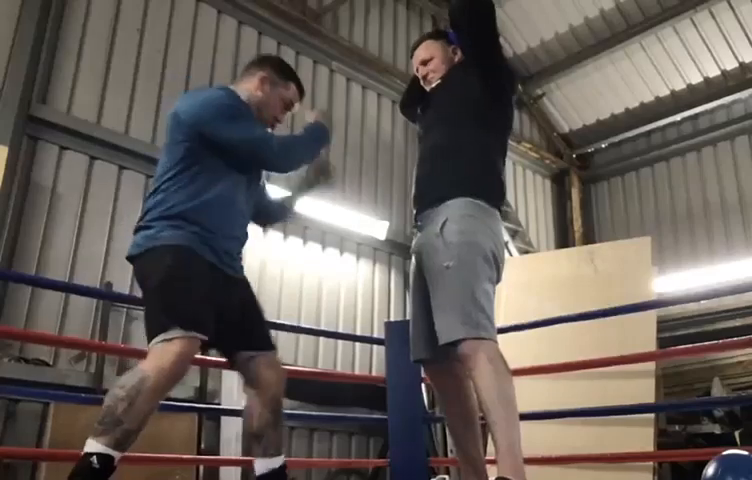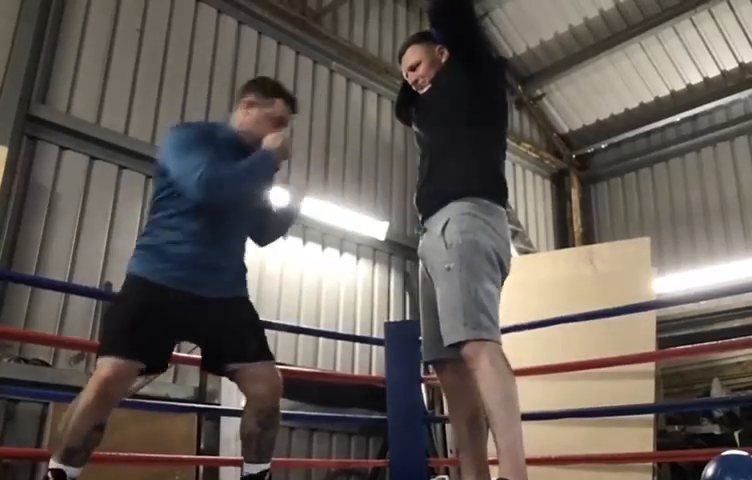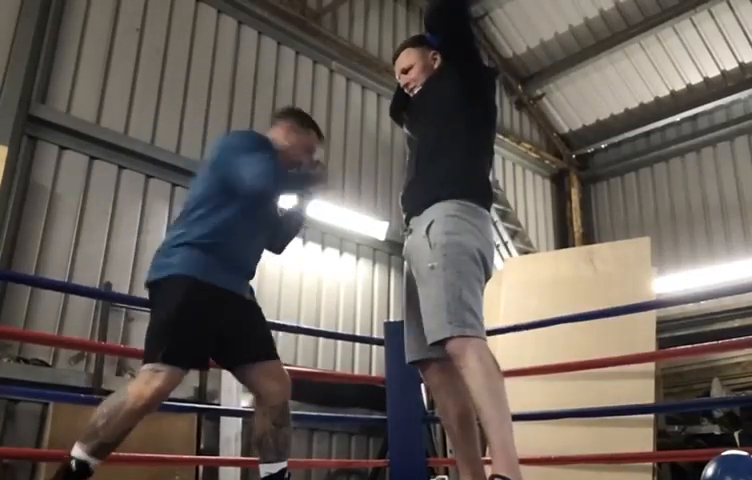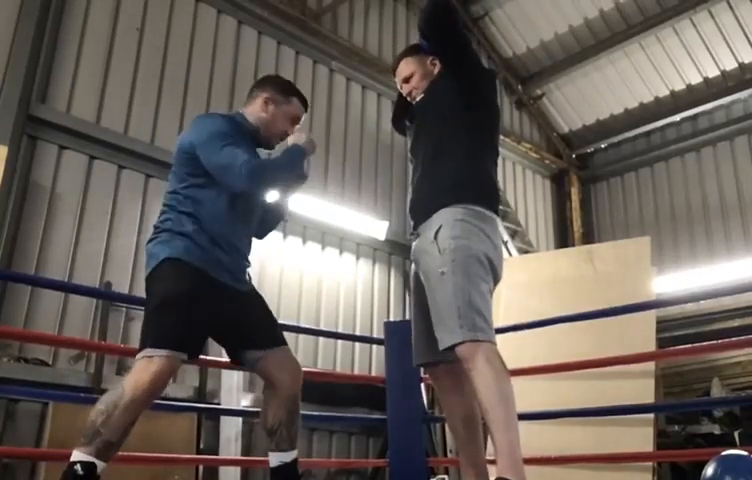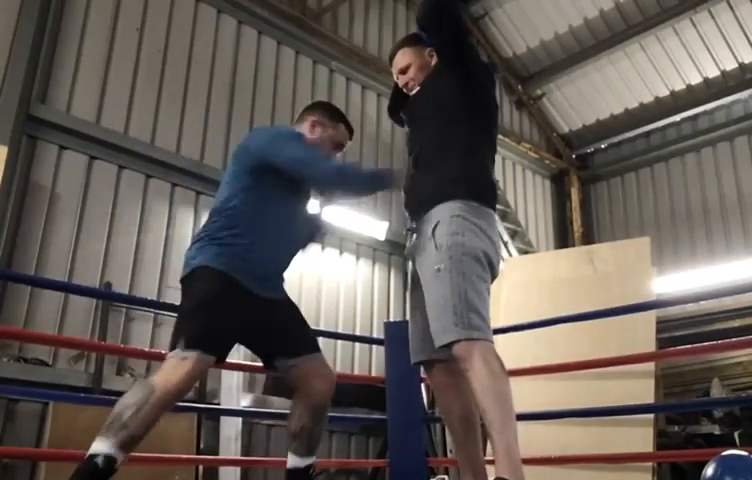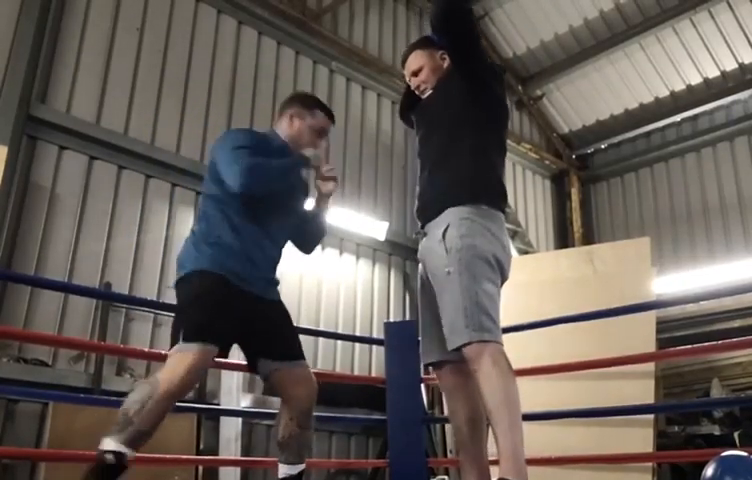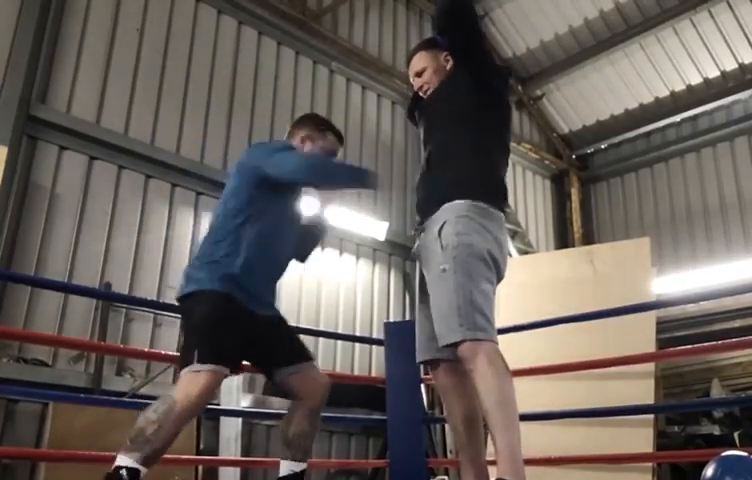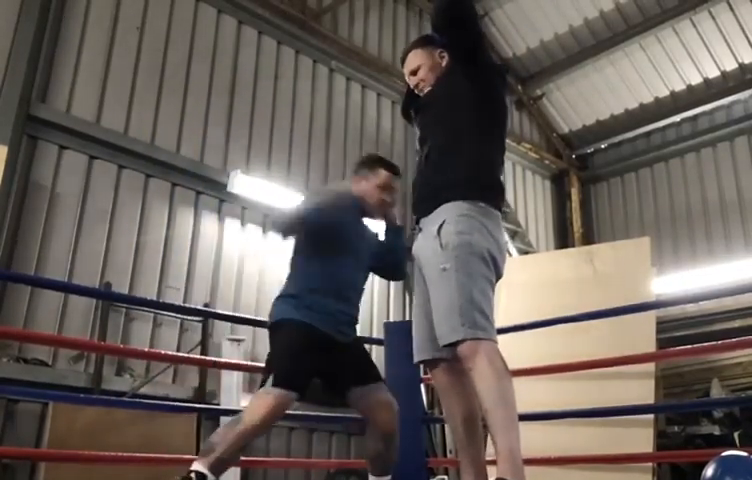
dt=0.5s
person 1, frame 1
left shoulder: (484, 76)
right shoulder: (438, 105)
right elbow: (406, 103)
left wrist: (447, 40)
right wrist: (426, 79)
left hip: (462, 217)
right hip: (430, 229)
left knee: (472, 342)
right knee: (439, 361)
person 1, frame 2
left shoulder: (474, 74)
right shoulder: (433, 107)
right elbow: (401, 109)
left wrist: (424, 48)
right wrist: (416, 85)
left hip: (465, 217)
right hip: (437, 229)
left knee: (475, 342)
right knee: (448, 361)
person 1, frame 3
left shoulder: (466, 80)
right shoulder: (426, 108)
right elbow: (396, 110)
left wrist: (428, 43)
right wrist: (410, 86)
left hip: (450, 218)
right hip: (423, 229)
left knee: (461, 339)
right knee: (435, 362)
person 1, frame 4
left shoulder: (467, 83)
right shoulder: (429, 114)
right elbow: (398, 120)
right wrist: (410, 96)
left hip: (459, 224)
right hip: (430, 236)
left knee: (471, 344)
right knee: (442, 365)
person 1, frame 5
left shoulder: (465, 76)
right shoulder: (428, 104)
right elbow: (395, 108)
left wrist: (421, 40)
right wrist: (407, 87)
left hip: (455, 218)
right hip: (428, 230)
left knee: (467, 342)
right knee: (439, 361)
person 1, frame 6
left shoulder: (475, 81)
right shoulder: (435, 109)
right elbow: (405, 112)
right wrist: (417, 89)
left hip: (465, 224)
right hip: (437, 234)
left knee: (477, 344)
right knee: (449, 364)
person 1, frame 7
left shoulder: (479, 81)
right shoulder: (440, 106)
right elbow: (413, 111)
right wrist: (423, 90)
left hip: (462, 218)
right hip: (436, 229)
left knee: (472, 343)
right knee: (444, 361)
person 1, frame 8
left shoulder: (475, 78)
right shoulder: (434, 105)
right elbow: (408, 109)
left hip: (460, 219)
right hip: (433, 229)
left knee: (472, 342)
right knee: (442, 360)
person 2, frame 1
left shoulder: (242, 137)
right shoulder: (212, 103)
left elbow: (262, 213)
right elbow: (277, 155)
left wrist: (306, 185)
right wrist: (317, 132)
left hip: (222, 264)
right hip: (176, 249)
left knee: (268, 377)
right knee: (175, 353)
person 2, frame 2
left shoulder: (254, 163)
right shoulder: (188, 138)
left elbow: (262, 233)
right elbow: (207, 188)
left wrist: (290, 212)
right wrist: (266, 158)
left hip: (223, 293)
right hip: (157, 281)
left knee: (266, 387)
right knee: (108, 381)
person 2, frame 3
left shoulder: (256, 177)
right shoulder: (245, 146)
left elbow: (276, 241)
right elbow: (265, 183)
left wrist: (302, 198)
right wrist: (304, 176)
left hip: (229, 290)
right hip: (188, 278)
left knee: (275, 387)
right knee: (154, 385)
person 2, frame 4
left shoulder: (245, 153)
right shoulder: (212, 128)
left elbow: (260, 224)
right elbow: (252, 176)
left wrist: (290, 184)
right wrist: (297, 153)
left hip: (230, 279)
right hip: (183, 265)
left knee: (286, 374)
right knee: (153, 372)
person 2, frame 5
left shoulder: (296, 170)
right shoulder: (272, 140)
left elbow: (298, 232)
right elbow: (331, 176)
right wrist: (388, 177)
left hip: (264, 288)
right hip: (219, 272)
left knee: (319, 382)
right knee: (182, 371)
person 2, frame 6
left shoulder: (295, 181)
right shoulder: (239, 142)
left elbow: (307, 242)
right elbow: (246, 180)
left wrist: (321, 202)
right wrist: (300, 161)
left hip: (260, 291)
right hip: (210, 274)
left knee: (301, 387)
right knee: (189, 365)
person 2, frame 7
left shoulder: (288, 196)
right shoulder: (264, 156)
left elbow: (299, 250)
right elbow: (307, 170)
left wrist: (321, 215)
right wrist: (364, 177)
left hip: (258, 304)
right hip: (215, 292)
left knee: (314, 388)
right knee: (198, 388)
person 2, frame 8
left shoulder: (366, 235)
right shoulder: (326, 211)
left elbow: (396, 270)
right elbow: (286, 224)
left wrist: (393, 225)
right wrist: (344, 198)
left hip: (340, 335)
right hip: (300, 324)
left knee: (386, 412)
right knee: (269, 408)
